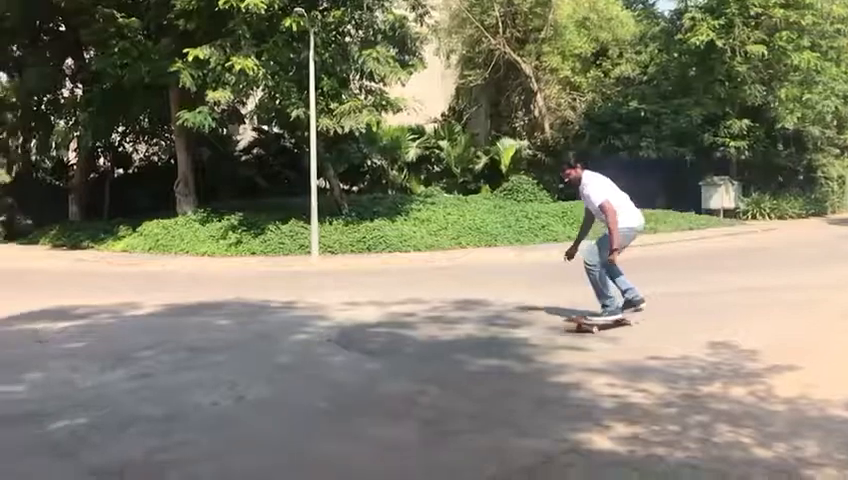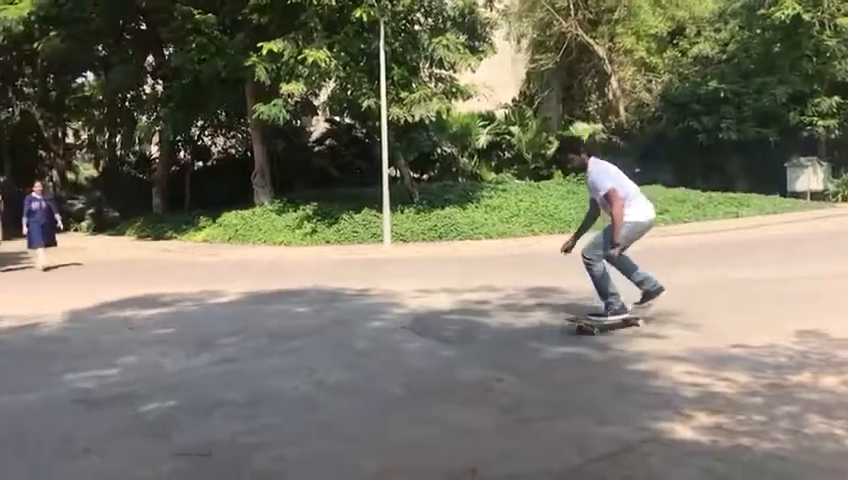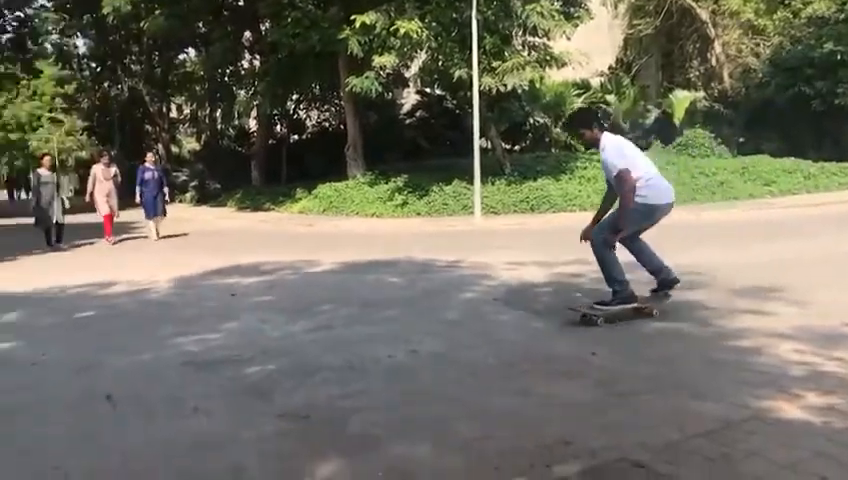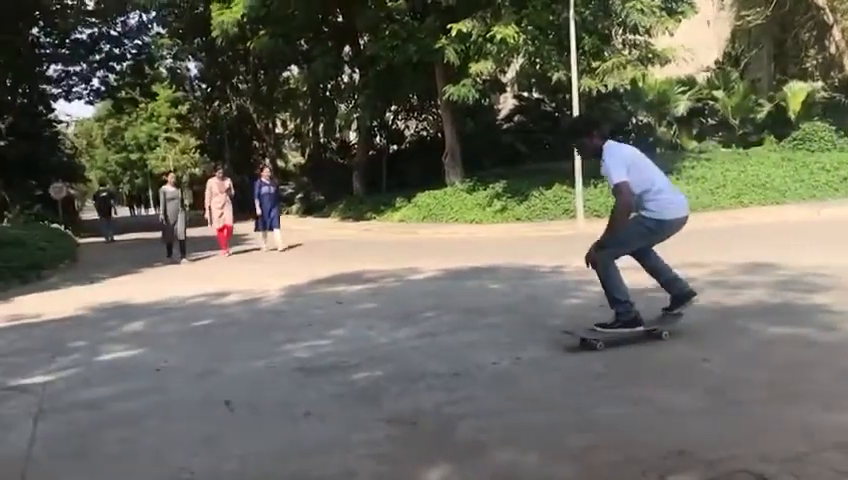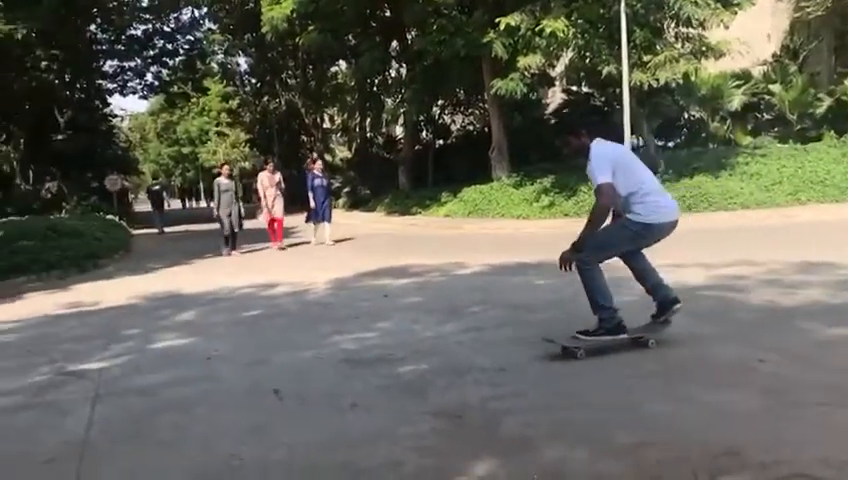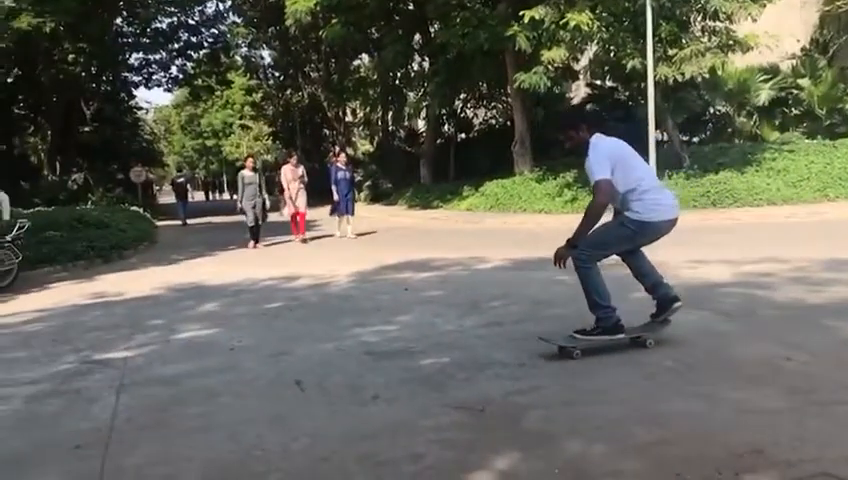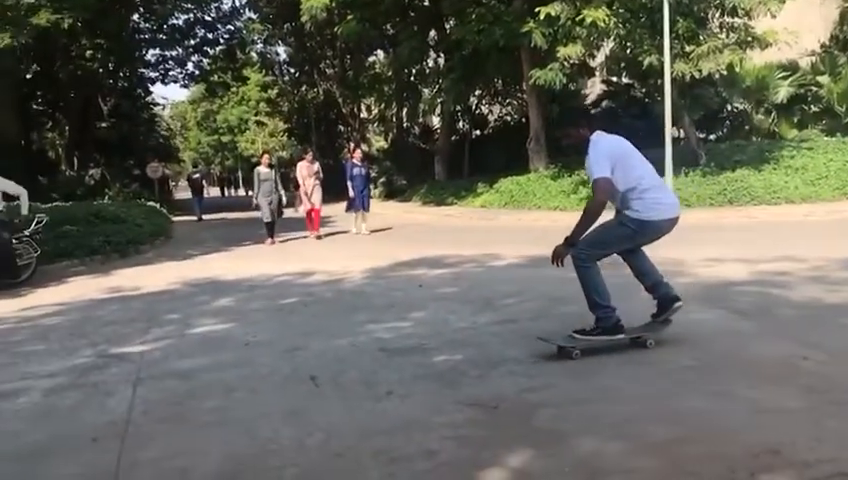
dt=0.3s
person 1, frame 1
left shoulder: (591, 185)
right shoulder: (585, 186)
left elbow: (611, 213)
right elbow: (589, 218)
left wrist: (614, 249)
right wrist: (575, 246)
left hip: (627, 224)
right hip: (631, 223)
left knee: (591, 261)
right knee: (603, 260)
left ankle: (610, 308)
right ankle: (633, 298)
person 1, frame 2
left shoulder: (597, 172)
right shoulder: (593, 173)
left elbow: (617, 203)
right elbow: (594, 211)
left wrist: (615, 243)
right wrist: (574, 238)
left hip: (634, 217)
right hip: (642, 216)
left knee: (591, 255)
right knee: (611, 253)
left ankle: (614, 307)
right ankle: (650, 286)
person 1, frame 3
left shoulder: (609, 150)
right shoulder: (611, 144)
left elbow: (627, 186)
right elbow: (613, 190)
left wrist: (617, 228)
right wrist: (594, 222)
left hip: (650, 200)
right hip: (663, 197)
left knee: (599, 237)
right knee: (627, 235)
left ankle: (622, 294)
right ankle: (665, 277)
person 1, frame 4
left shoulder: (611, 158)
right shoulder: (620, 151)
left elbow: (624, 202)
right elbow: (627, 199)
left wrist: (601, 245)
right wrist: (606, 240)
left hip: (661, 214)
right hip: (678, 210)
left knee: (601, 255)
right knee: (635, 245)
left ankle: (627, 316)
right ankle: (680, 290)
person 1, frame 5
left shoulder: (597, 158)
right shoulder: (610, 149)
left elbow: (604, 204)
left wrist: (576, 247)
right wrist: (613, 242)
left hip: (648, 219)
right hip: (668, 214)
left knee: (585, 257)
right knee: (624, 247)
left ankle: (610, 324)
right ankle: (665, 299)
person 1, frame 6
left shoulder: (596, 153)
right shoulder: (610, 144)
left elbow: (601, 200)
left wrist: (571, 244)
right wrist: (613, 236)
left hip: (647, 216)
right hip: (668, 211)
left knee: (583, 254)
right knee: (624, 244)
left ankle: (608, 323)
right ankle: (665, 297)
person 1, frame 7
left shoulder: (597, 151)
right shoulder: (611, 141)
left elbow: (599, 199)
left wrist: (569, 242)
right wrist: (616, 230)
left hip: (647, 215)
right hip: (669, 210)
left knee: (582, 254)
right knee: (625, 243)
left ankle: (608, 323)
right ankle: (665, 296)
